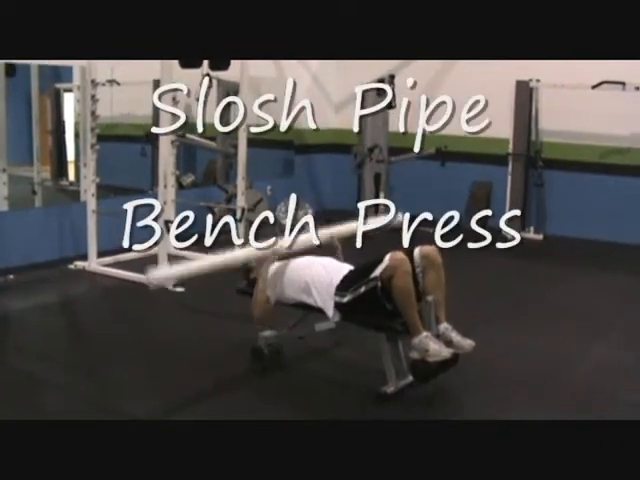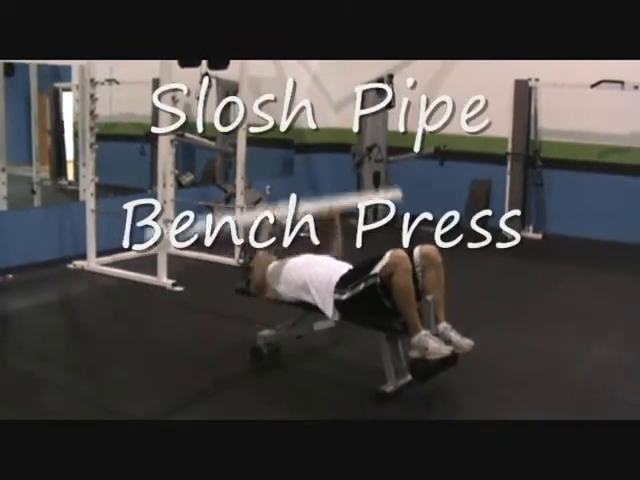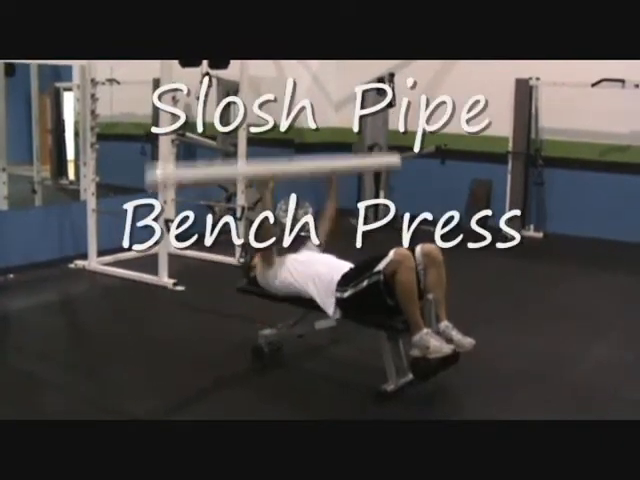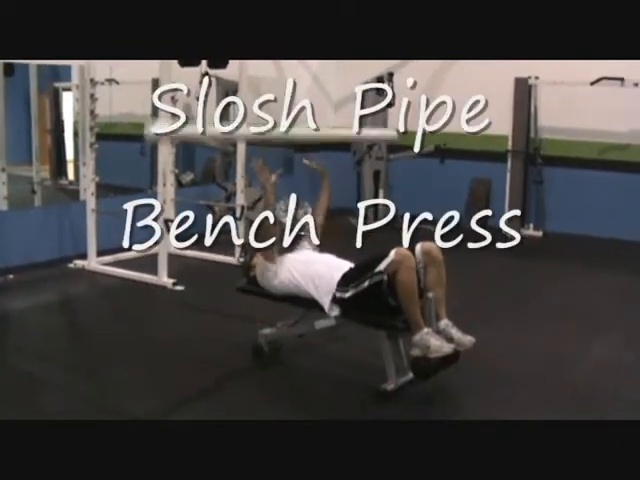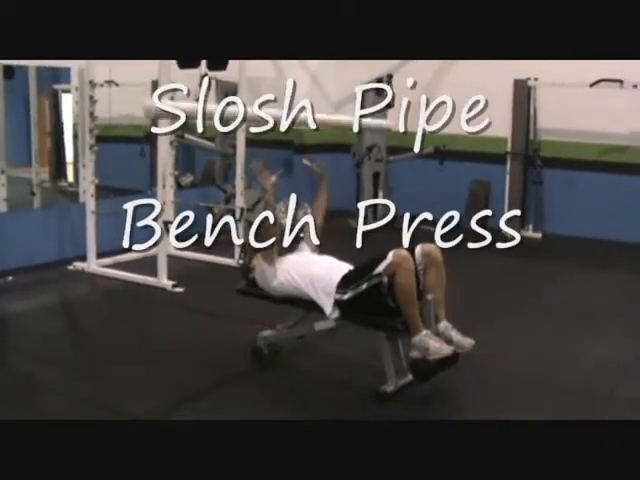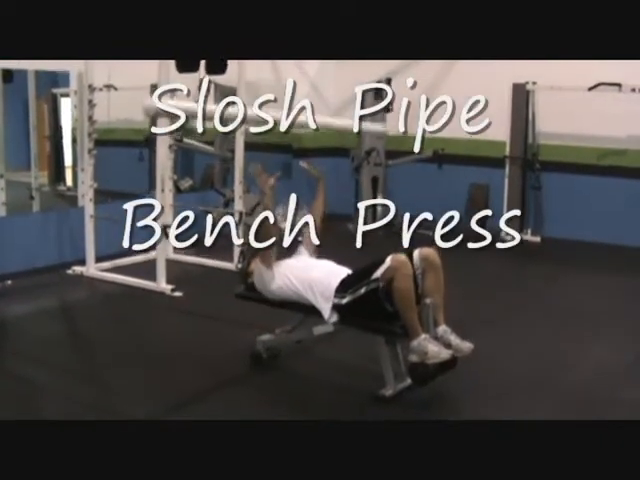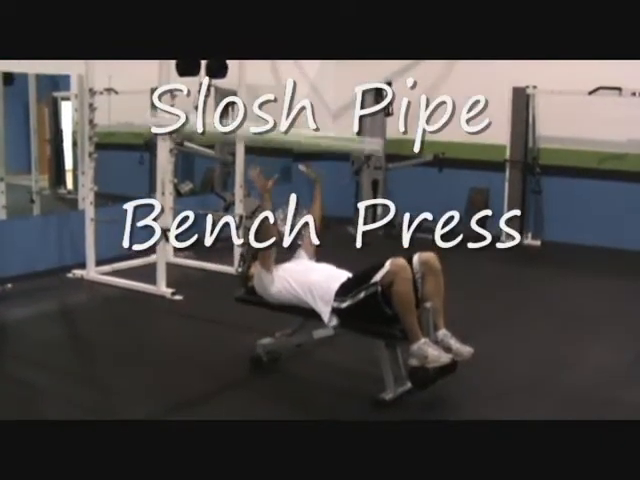
dt=0.1s
person 1, frame 1
left shoulder: (292, 265)
right shoulder: (269, 276)
right elbow: (259, 316)
left wrist: (336, 248)
right wrist: (263, 267)
left hip: (353, 281)
right hip: (342, 294)
left knee: (429, 254)
right knee: (398, 261)
left ankle: (443, 329)
right ankle: (419, 340)
person 1, frame 2
left shoulder: (295, 263)
right shoulder: (271, 274)
left elbow: (334, 254)
right elbow: (258, 284)
left wrist: (334, 221)
left hip: (353, 279)
right hip: (341, 293)
left knee: (428, 252)
right knee: (397, 259)
left ankle: (442, 329)
right ankle: (418, 339)
person 1, frame 3
left shoulder: (301, 257)
right shoulder: (269, 274)
left elbow: (325, 225)
right elbow: (265, 243)
left wrist: (333, 185)
right wrist: (267, 200)
left hip: (354, 280)
right hip: (342, 291)
left knee: (430, 252)
right knee: (401, 258)
left ankle: (444, 328)
right ankle: (420, 339)
person 1, frame 4
left shoulder: (299, 255)
right shoulder: (269, 274)
left elbow: (318, 220)
right elbow: (268, 232)
left wrist: (325, 179)
right wrist: (269, 191)
left hip: (355, 282)
right hip: (342, 291)
left knee: (430, 251)
right knee: (402, 258)
left ankle: (443, 325)
right ankle: (421, 337)
person 1, frame 5
left shoulder: (298, 257)
right shoulder: (268, 276)
left elbow: (317, 220)
right elbow: (268, 231)
left wrist: (323, 179)
right wrist: (269, 191)
left hip: (353, 283)
right hip: (341, 293)
left knee: (430, 252)
right knee: (401, 259)
left ankle: (442, 327)
right ankle: (420, 339)
person 1, frame 6
left shoulder: (296, 262)
right shoulder: (267, 279)
left elbow: (315, 224)
right elbow: (266, 238)
left wrist: (320, 182)
right wrist: (268, 193)
left hip: (354, 286)
right hip: (340, 296)
left knee: (428, 256)
right knee: (399, 263)
left ankle: (441, 332)
right ankle: (418, 343)
person 1, frame 7
left shoulder: (296, 266)
right shoulder: (267, 283)
left elbow: (313, 226)
right elbow: (266, 242)
left wrist: (317, 184)
right wrist: (265, 196)
left hip: (353, 289)
right hip: (339, 300)
left knee: (428, 260)
right knee: (398, 267)
left ankle: (441, 335)
right ankle: (418, 347)
